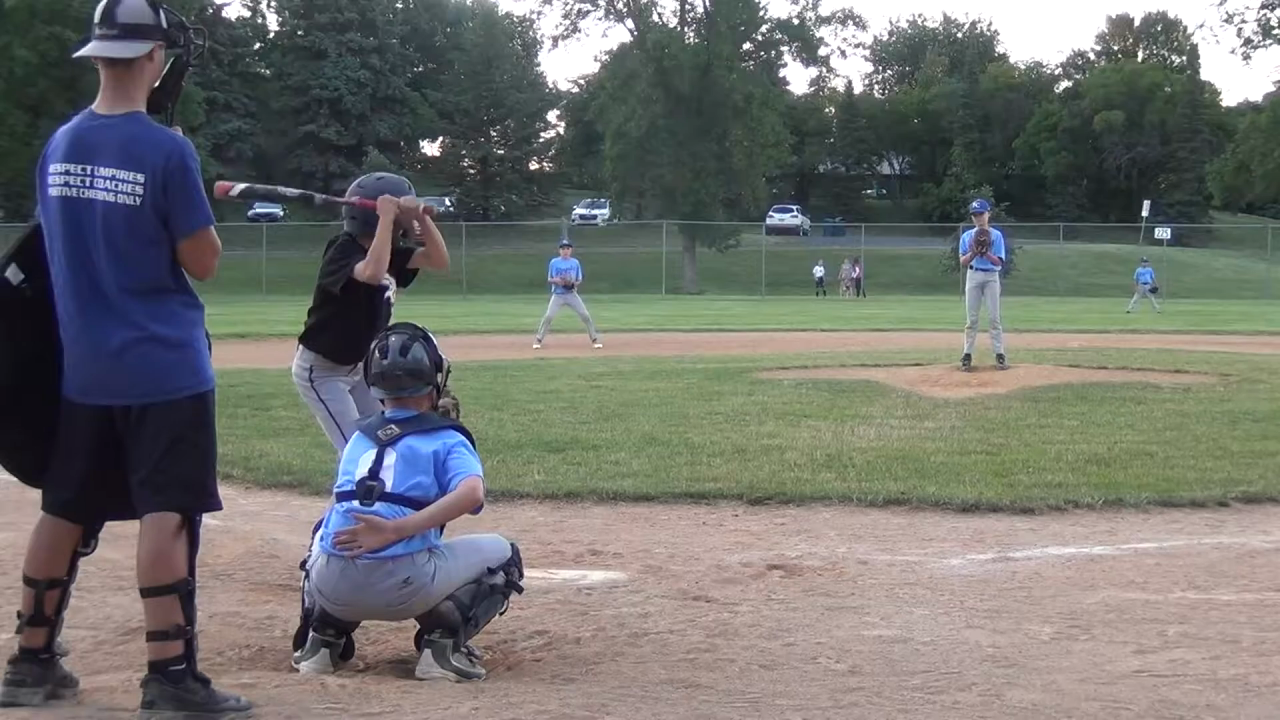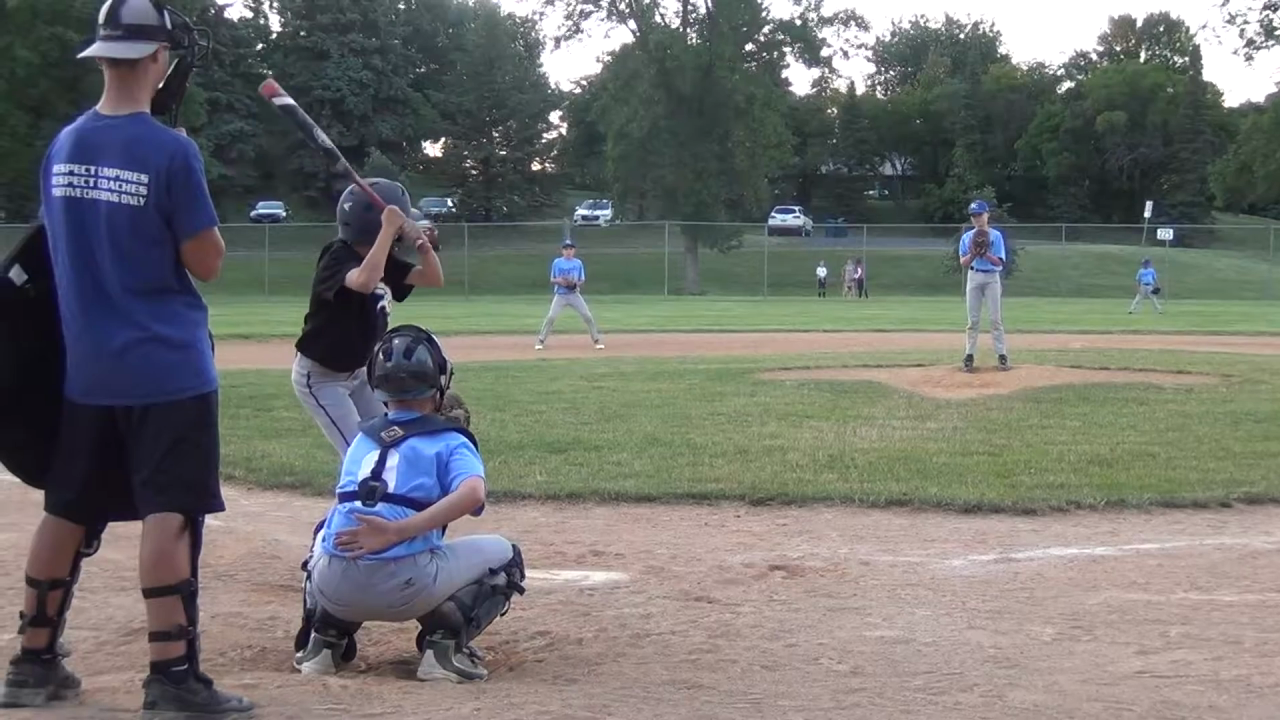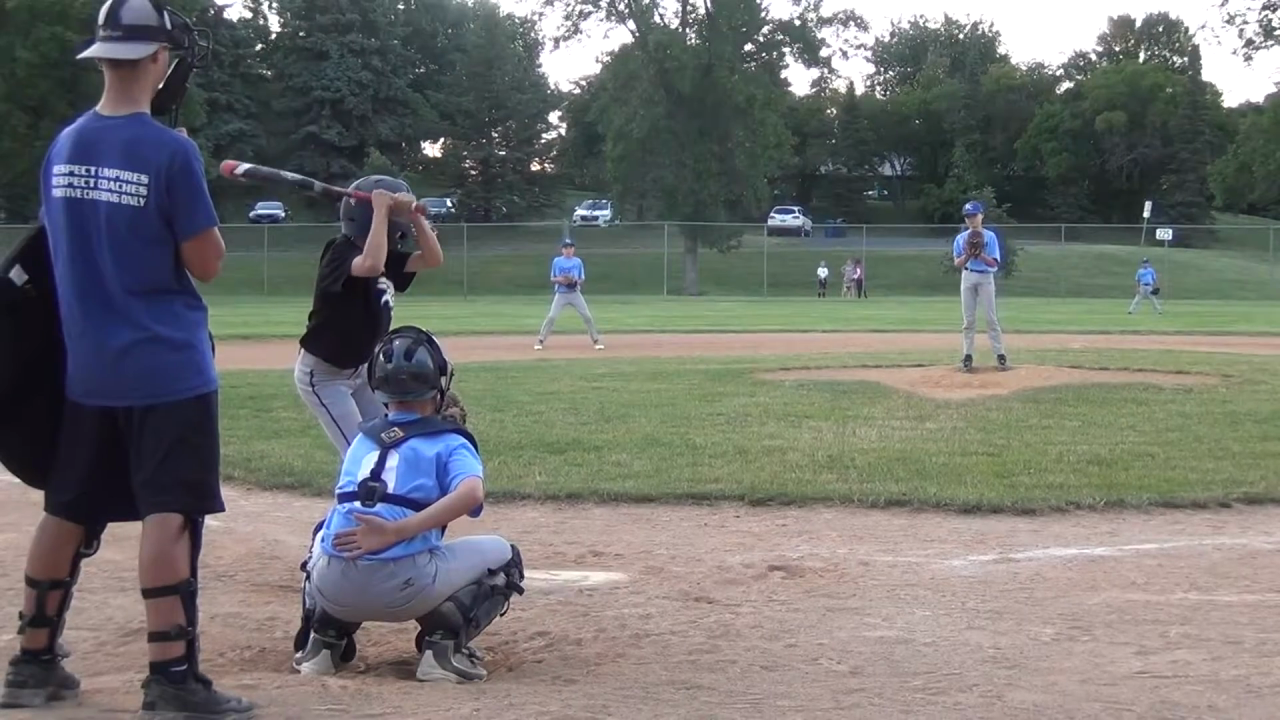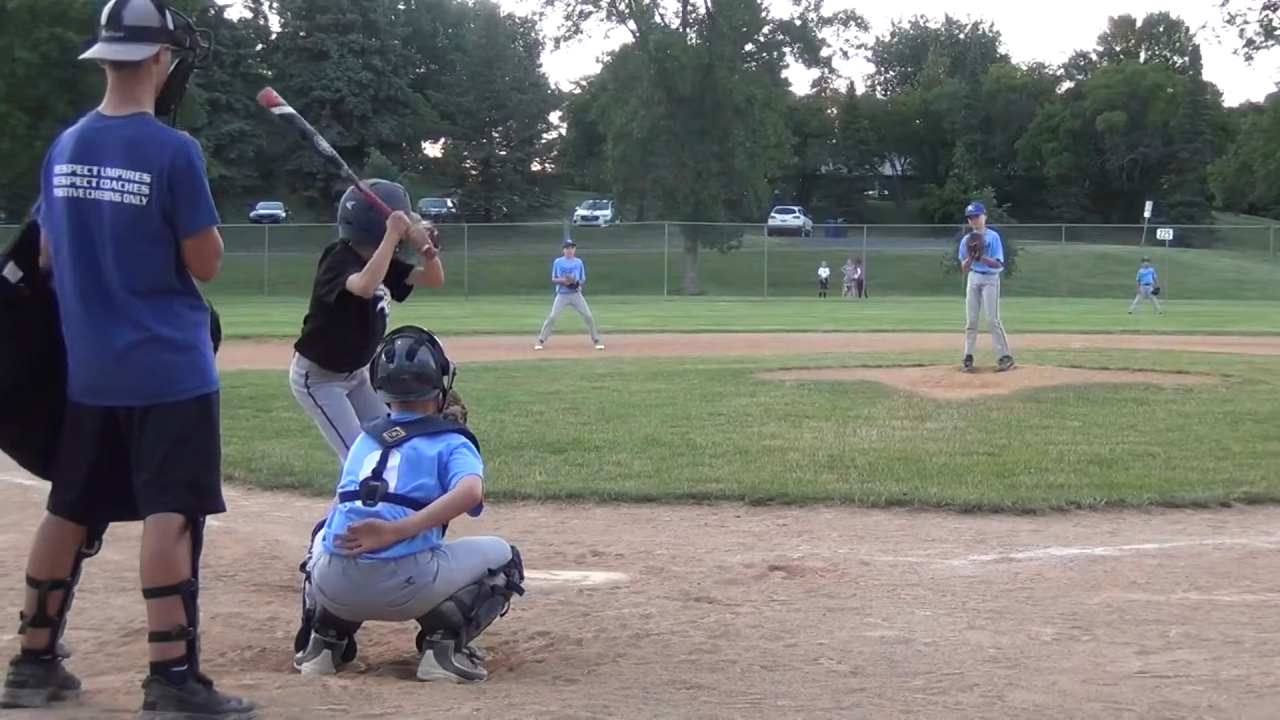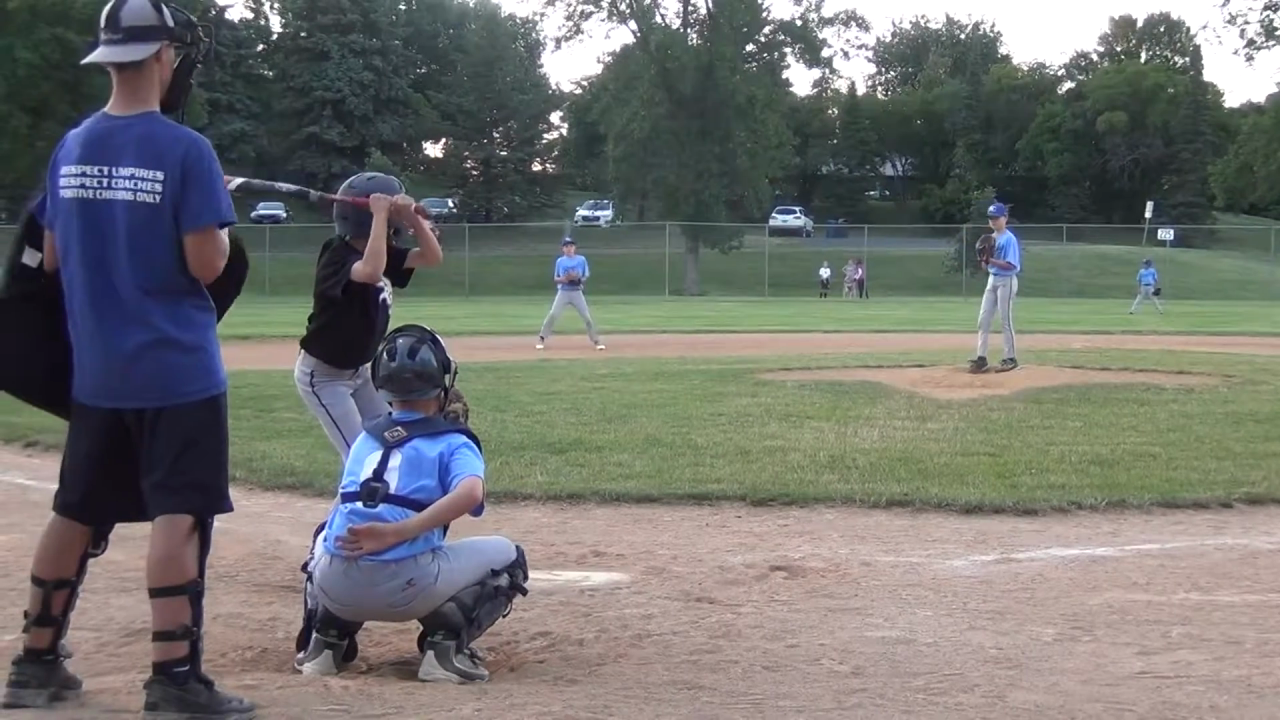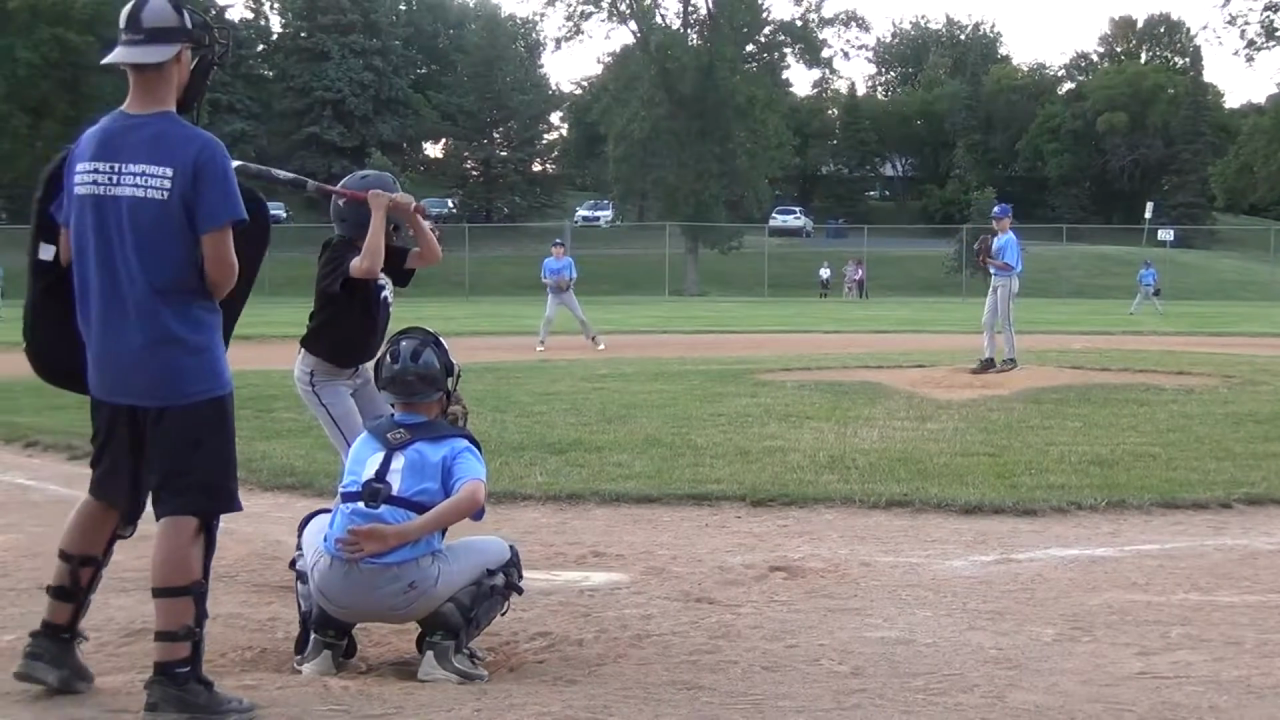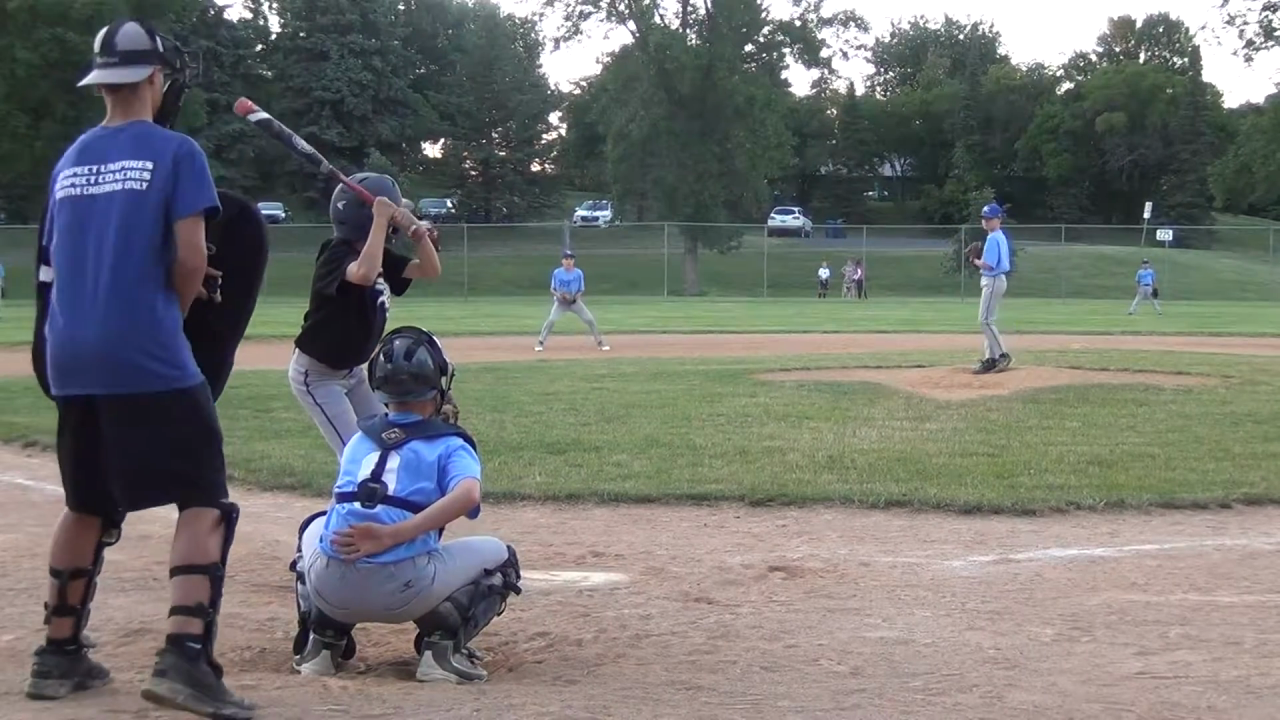
dt=0.4s
person 1, frame 1
left shoulder: (58, 145)
right shoulder: (166, 150)
right elbow: (203, 263)
left hip: (83, 367)
right hip: (164, 366)
left knee: (65, 511)
right knee: (166, 514)
person 1, frame 2
left shoulder: (62, 145)
right shoulder: (171, 152)
right elbow: (206, 265)
left hip: (86, 368)
right hip: (166, 367)
left knee: (68, 512)
right knee: (169, 515)
person 1, frame 3
left shoulder: (62, 146)
right shoulder: (170, 151)
right elbow: (207, 264)
left hip: (87, 368)
right hip: (167, 367)
left knee: (68, 512)
right knee: (168, 515)
person 1, frame 4
left shoulder: (64, 146)
right shoulder: (173, 151)
right elbow: (206, 265)
left hip: (88, 368)
right hip: (168, 367)
left knee: (70, 512)
right knee: (170, 515)
person 1, frame 5
left shoulder: (70, 147)
right shoulder: (186, 149)
right elbow: (207, 267)
right wrist: (220, 228)
left hip: (97, 369)
right hip: (177, 367)
left knee: (78, 512)
right knee: (179, 515)
person 1, frame 6
left shoulder: (86, 145)
right shoulder: (199, 150)
left elbow: (69, 252)
right elbow: (220, 270)
right wrist: (216, 288)
left hip: (110, 364)
right hip: (183, 365)
left knee: (109, 499)
right knee: (186, 516)
left ankle: (52, 642)
person 1, frame 7
left shoulder: (69, 159)
right shoulder: (176, 151)
left elbow: (60, 262)
right elbow: (190, 261)
left hip: (70, 359)
right hip: (149, 358)
left knee: (88, 506)
right knee: (206, 504)
left ankle: (58, 656)
right ankle: (185, 658)
person 2, frame 1
left shoulder: (359, 437)
right shoulder: (447, 438)
right elbow: (471, 493)
right wrist: (394, 531)
left hip: (332, 586)
right hip: (403, 585)
right knee: (502, 554)
left ankle: (323, 638)
right ankle: (443, 644)
person 2, frame 2
left shoulder: (362, 438)
right shoulder: (450, 440)
right elbow: (472, 493)
right wrist: (397, 532)
left hip: (334, 587)
right hip: (404, 585)
right knee: (504, 555)
left ankle: (325, 640)
right ankle: (445, 645)
person 2, frame 3
left shoulder: (362, 438)
right shoulder: (449, 441)
right elbow: (471, 493)
right wrist: (395, 532)
left hip: (333, 586)
right hip: (404, 586)
right knee: (502, 555)
left ankle: (324, 640)
right ankle: (443, 645)
person 2, frame 4
left shoulder: (365, 438)
right shoulder: (451, 441)
right elbow: (470, 492)
right wrist: (395, 531)
left hip: (335, 586)
right hip: (405, 585)
left knee: (326, 534)
right knee: (503, 557)
left ankle: (324, 640)
right ankle: (444, 645)
person 2, frame 5
left shoulder: (365, 438)
right shoulder: (453, 441)
right elbow: (470, 493)
right wrist: (396, 534)
left hip: (337, 585)
right hip: (406, 586)
left knee: (327, 534)
right knee: (507, 557)
left ankle: (326, 640)
right ankle: (446, 645)
person 2, frame 6
left shoulder: (365, 439)
right shoulder: (455, 446)
right elbow: (473, 497)
right wrist: (397, 536)
left hip: (333, 588)
right hip: (406, 590)
left knee: (317, 524)
right knee: (502, 556)
left ankle: (323, 641)
right ankle: (445, 646)
person 2, frame 7
left shoulder: (359, 439)
right shoulder: (450, 444)
right elbow: (468, 495)
right wrist: (392, 536)
left hip: (330, 587)
right hip: (402, 590)
left knee: (316, 527)
right knee: (499, 556)
left ankle: (321, 642)
right ankle: (443, 646)
person 3, frame 1
left shoulder: (388, 250)
right shoulder: (344, 252)
left elbow: (439, 260)
right elbow: (373, 274)
left wrist: (421, 217)
right wrist: (386, 217)
left hip: (355, 366)
right hip: (320, 370)
person 3, frame 2
left shoulder: (385, 261)
right shoulder: (338, 259)
left elbow: (434, 280)
right elbow: (365, 282)
left wrist: (423, 243)
right wrist: (389, 229)
left hip: (355, 372)
right hip: (318, 376)
person 3, frame 3
left shoulder: (387, 255)
right shoulder: (342, 253)
left elbow: (433, 260)
right elbow: (372, 265)
left wrist: (414, 216)
right wrist: (381, 210)
left hip: (357, 370)
right hip: (322, 375)
person 3, frame 4
left shoulder: (383, 262)
right shoulder: (341, 260)
left elbow: (434, 279)
right elbow: (366, 287)
left wrist: (426, 246)
right wrist: (393, 235)
left hip: (353, 373)
right hip: (317, 376)
person 3, frame 5
left shoulder: (381, 251)
right shoulder: (338, 256)
left elbow: (432, 258)
right elbow: (372, 272)
left wrist: (412, 217)
right wrist: (380, 215)
left hip: (357, 370)
right hip: (322, 375)
person 3, frame 6
left shoulder: (384, 252)
right shoulder: (339, 253)
left elbow: (432, 257)
right elbow: (369, 268)
left wrist: (412, 216)
right wrist: (379, 212)
left hip: (357, 370)
right hip: (322, 374)
person 3, frame 7
left shoulder: (381, 257)
right shoulder: (338, 255)
left elbow: (431, 271)
right elbow: (365, 275)
left wrist: (416, 229)
right wrist: (380, 219)
left hip: (352, 370)
right hip: (316, 374)
